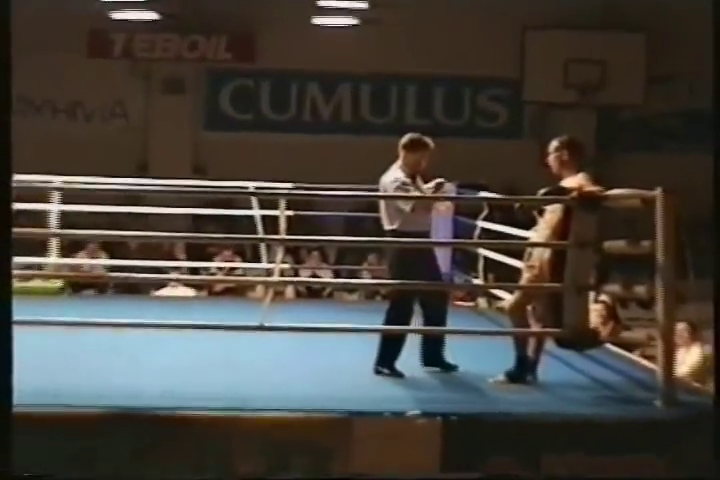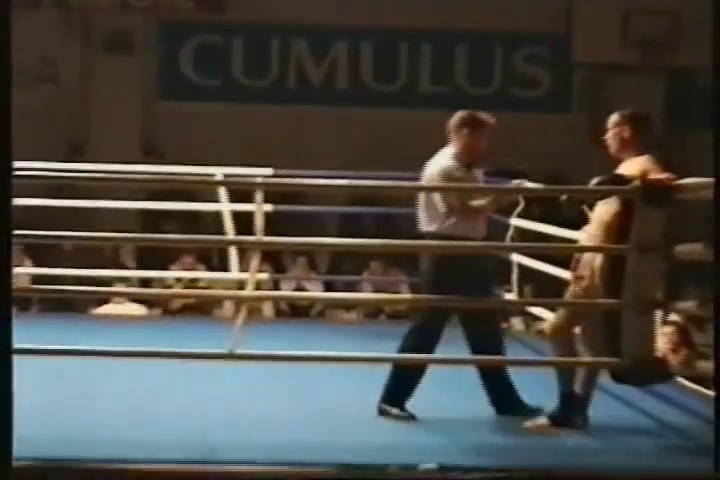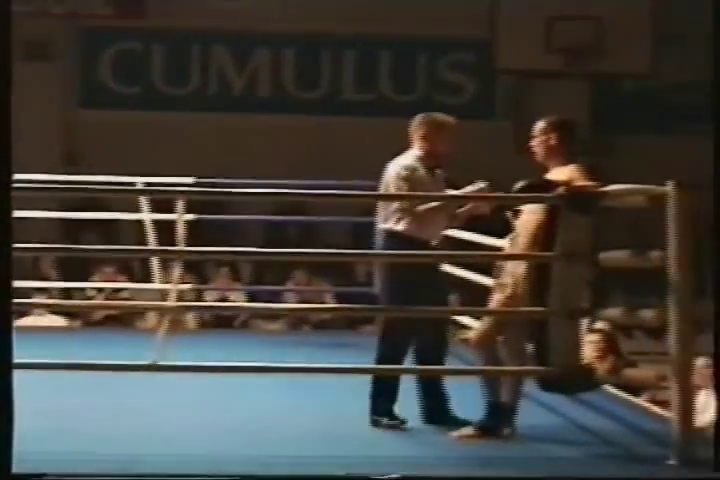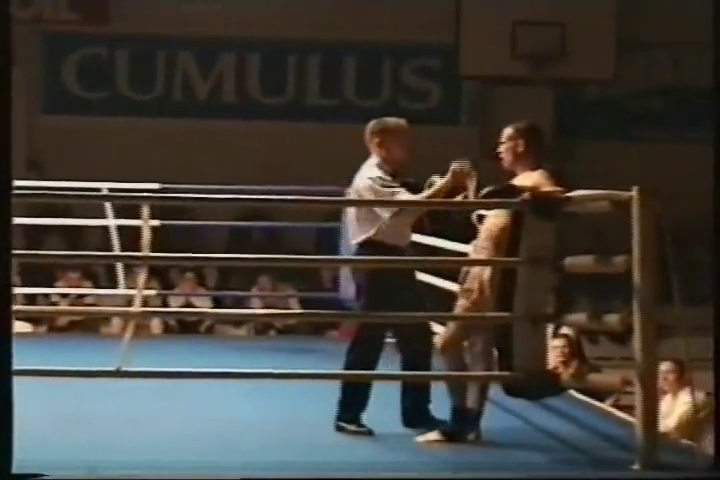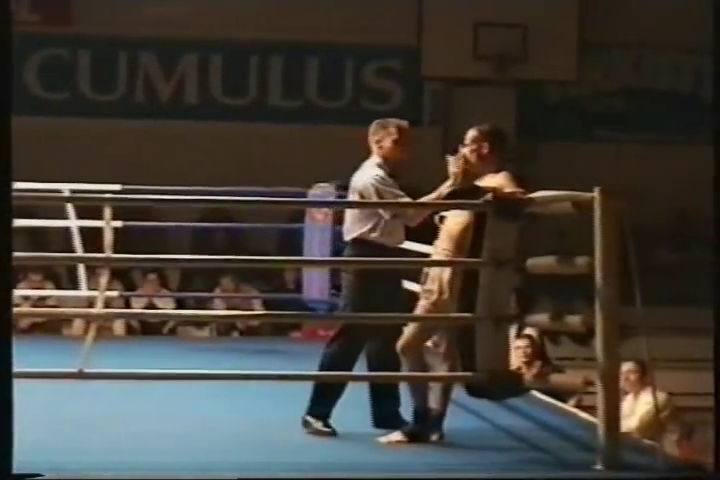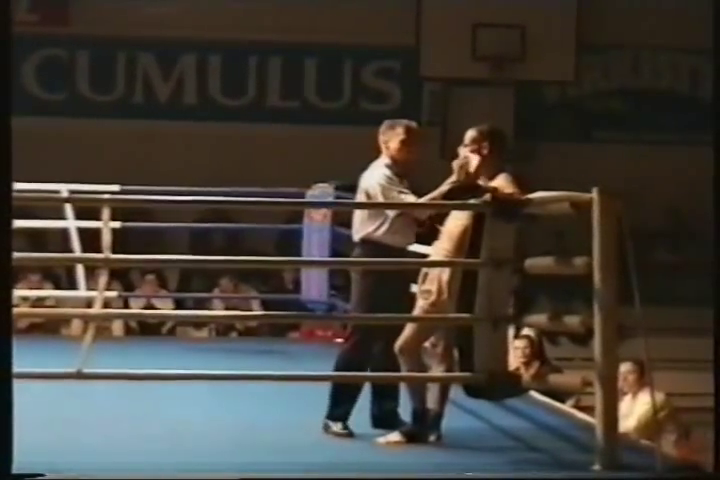
dt=0.4s
person 1, frame 1
left shoulder: (581, 181)
right shoulder: (566, 184)
left elbow: (599, 194)
left hip: (550, 257)
right hip: (540, 255)
left knee: (515, 306)
right knee: (539, 311)
left ankle: (524, 367)
right ankle: (525, 367)
person 1, frame 2
left shoulder: (644, 165)
right shoulder: (626, 168)
left elbow: (668, 183)
left hip: (604, 265)
right hip: (591, 262)
left knee: (558, 329)
right knee: (591, 335)
left ankle: (572, 406)
right ankle: (573, 406)
person 1, frame 3
left shoulder: (571, 174)
right shoulder: (551, 178)
left hip: (528, 274)
right hip: (515, 271)
left knee: (484, 337)
right knee: (512, 342)
left ankle: (499, 415)
right ankle: (500, 416)
person 1, frame 4
left shoulder: (537, 179)
right shoulder: (517, 184)
left elbow: (558, 196)
right elbow: (487, 221)
left hip: (492, 278)
right hip: (480, 274)
left knee: (449, 343)
right knee: (479, 347)
right ankle: (466, 421)
person 1, frame 5
left shoulder: (500, 180)
right shoulder: (475, 185)
left elbow: (520, 198)
left hip: (452, 278)
right hip: (441, 274)
left knee: (409, 345)
right knee: (444, 348)
right ankle: (429, 422)
person 1, frame 6
left shoulder: (500, 182)
right shoulder: (474, 185)
left elbow: (520, 200)
left wrist: (490, 194)
right wrist: (458, 178)
left hip: (451, 278)
right hip: (439, 274)
left knee: (406, 346)
right knee: (441, 349)
right ankle: (427, 423)
person 2, frame 1
left shoulder: (414, 178)
right shoulder: (393, 180)
left elbow: (424, 205)
right elbow: (419, 205)
left wrist: (431, 191)
right wrist: (432, 191)
left hip: (421, 242)
right hip: (404, 244)
left knee: (436, 298)
right knee: (401, 305)
left ankle: (433, 355)
right ankle: (384, 362)
person 2, frame 2
left shoulder: (469, 169)
right shoulder: (442, 169)
right elbow: (458, 212)
left wrist: (492, 201)
right wrist: (493, 200)
left hip: (469, 253)
right hip: (445, 252)
left knee: (485, 327)
right knee: (428, 327)
left ankle: (505, 398)
right ankle: (392, 399)
person 2, frame 3
left shoulder: (434, 174)
right shoulder: (401, 169)
left elbow: (440, 219)
right elbow: (413, 214)
left wrist: (468, 208)
right wrist: (455, 200)
left hip: (423, 254)
right hip: (400, 253)
left knee: (432, 333)
right knee: (397, 332)
left ankle: (435, 408)
right ankle: (381, 408)
person 2, frame 4
left shoulder: (389, 178)
right shoulder: (370, 179)
left elbow: (405, 215)
right elbow: (411, 207)
left wrist: (442, 189)
right wrist: (449, 182)
left hip: (395, 261)
right hip: (375, 262)
left knee: (416, 337)
right knee: (368, 340)
left ankle: (416, 411)
right ankle: (347, 416)
person 2, frame 5
left shoulder: (385, 178)
right shoulder: (370, 178)
left elbow: (405, 218)
right elbow: (412, 213)
right wrist: (449, 185)
left hip: (384, 260)
right hip: (365, 260)
left knee: (387, 340)
right knee: (350, 337)
left ankle: (386, 412)
right ankle: (316, 413)
person 2, frame 6
left shoulder: (396, 179)
right shoulder: (378, 177)
left elbow: (414, 217)
right elbow: (419, 208)
right wrist: (453, 182)
left hip: (395, 259)
right hip: (374, 260)
left knee: (390, 339)
right knee: (362, 338)
left ankle: (385, 412)
right ankle: (336, 415)
